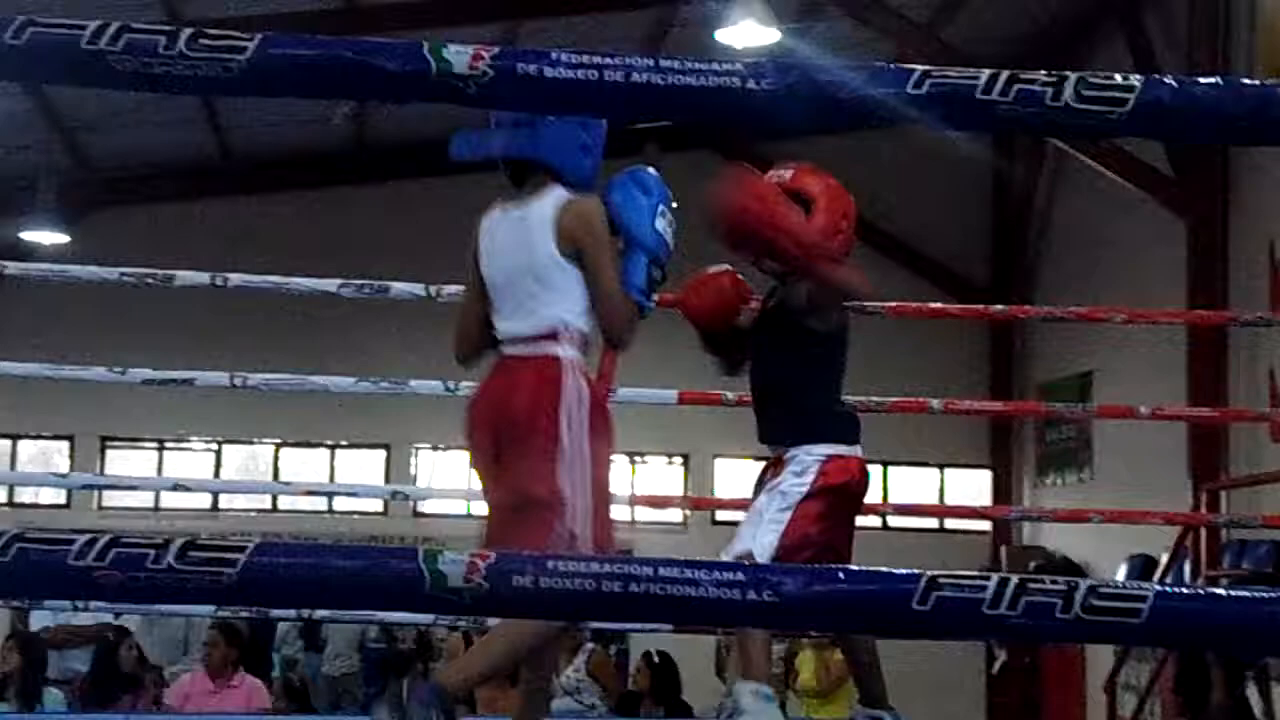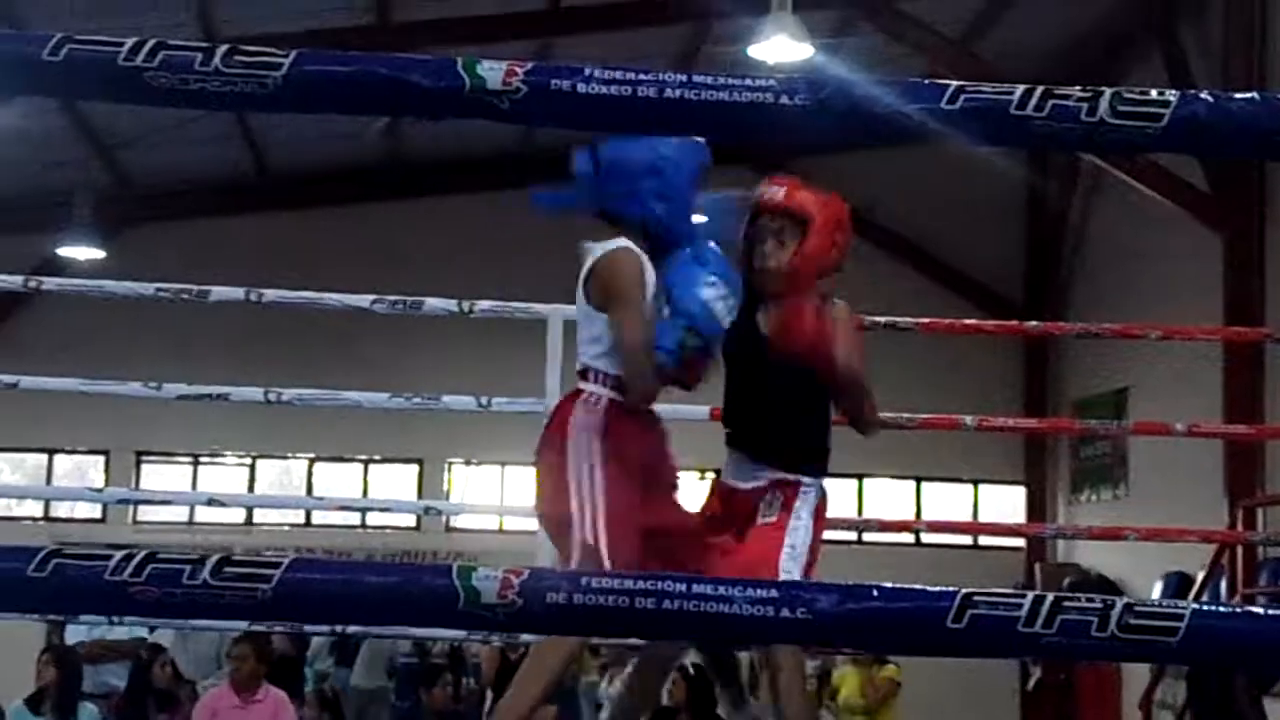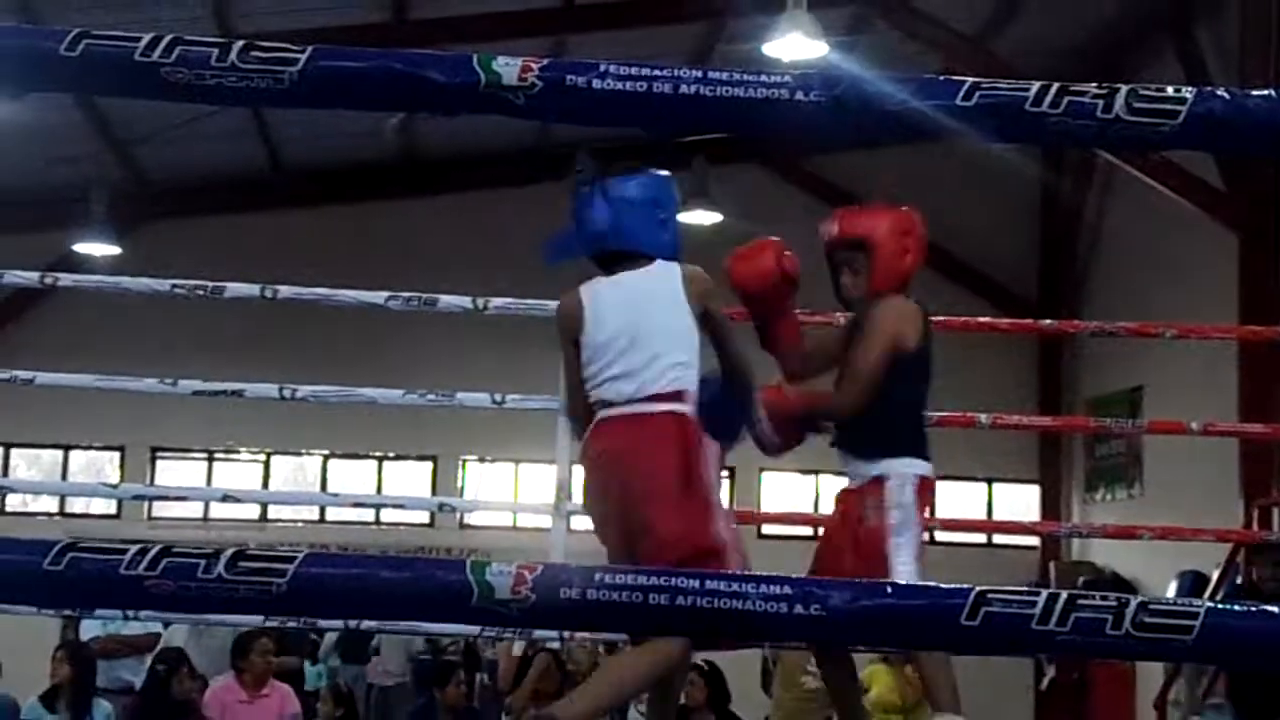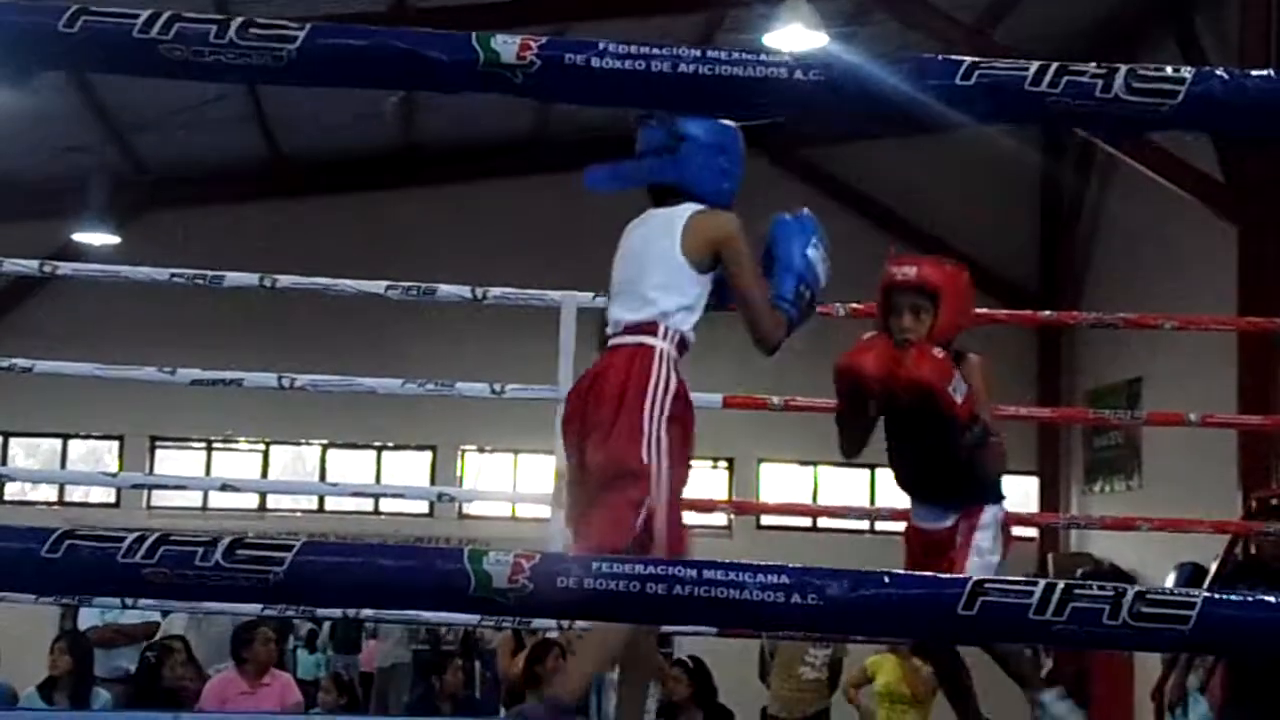
dt=0.5s
person 1, frame 1
left shoulder: (489, 226)
right shoulder: (581, 212)
left elbow: (467, 347)
right elbow: (619, 331)
right wrist: (642, 260)
left hip: (500, 396)
right hip: (557, 393)
person 1, frame 2
left shoulder: (646, 262)
right shoulder: (622, 262)
left elbow: (687, 375)
right elbow: (641, 371)
right wrist: (690, 325)
left hip: (630, 437)
right hip: (596, 431)
left knee: (688, 583)
person 1, frame 3
left shoulder: (576, 304)
right shoulder: (688, 281)
left elbow: (580, 418)
right elbow: (739, 371)
left hip: (609, 451)
right hip: (674, 445)
person 1, frame 4
left shoulder: (636, 230)
right shoulder: (718, 225)
right elbow: (768, 336)
right wrist: (796, 284)
left hip: (600, 387)
right hip: (647, 385)
left knee: (642, 562)
right knee: (633, 562)
person 2, frame 1
left shoulder: (814, 295)
right shoulder: (773, 302)
left elbow: (854, 286)
right elbow: (733, 360)
left wrist: (786, 237)
right wrist: (718, 323)
left hip: (815, 462)
right hip: (819, 462)
left knee: (745, 569)
person 2, frame 2
left shoulder: (831, 317)
right shoulder: (741, 307)
left elbow: (864, 419)
left wrist: (836, 366)
left hip: (793, 488)
right hip: (736, 481)
person 2, frame 3
left shoulder: (895, 310)
right shoulder: (860, 322)
left elbow: (850, 391)
right elbow: (796, 362)
left wrist: (779, 413)
right wrist: (772, 302)
left hip: (896, 478)
right hip: (864, 482)
person 2, frame 4
left shoulder: (965, 367)
right shoulder: (885, 368)
left elbow: (992, 466)
right elbow: (851, 446)
left wrist: (961, 409)
right wrist: (854, 397)
left hip: (976, 515)
right hip: (925, 520)
right knee: (932, 639)
